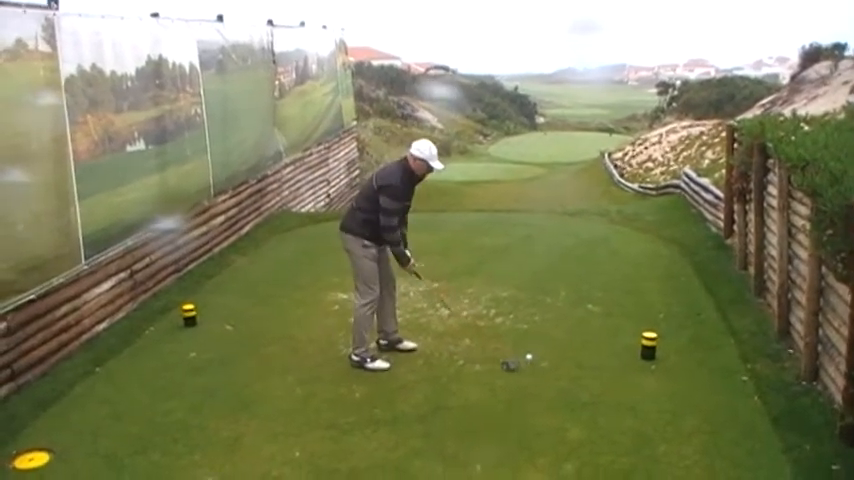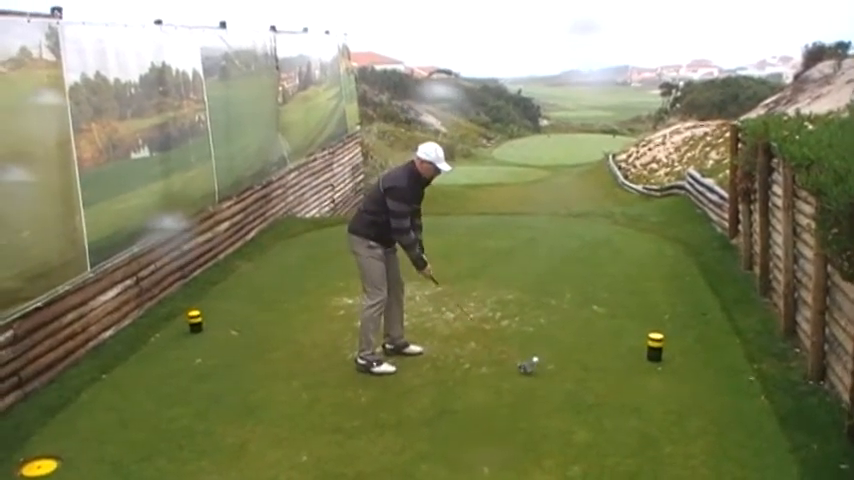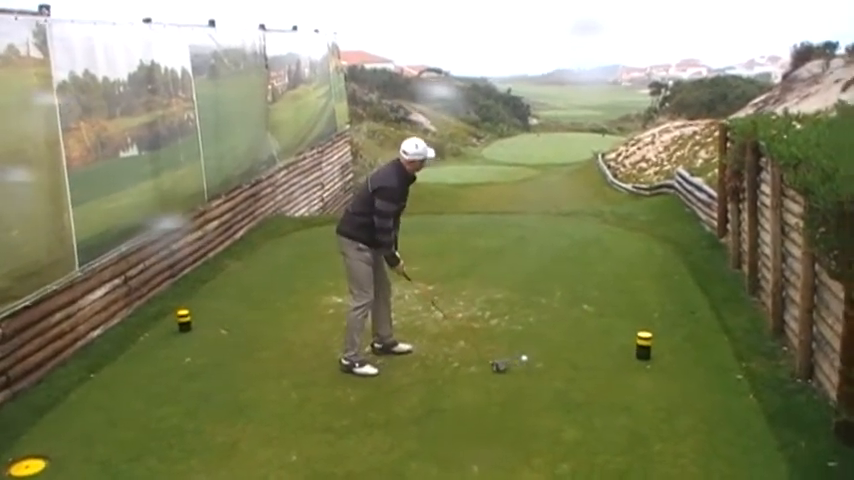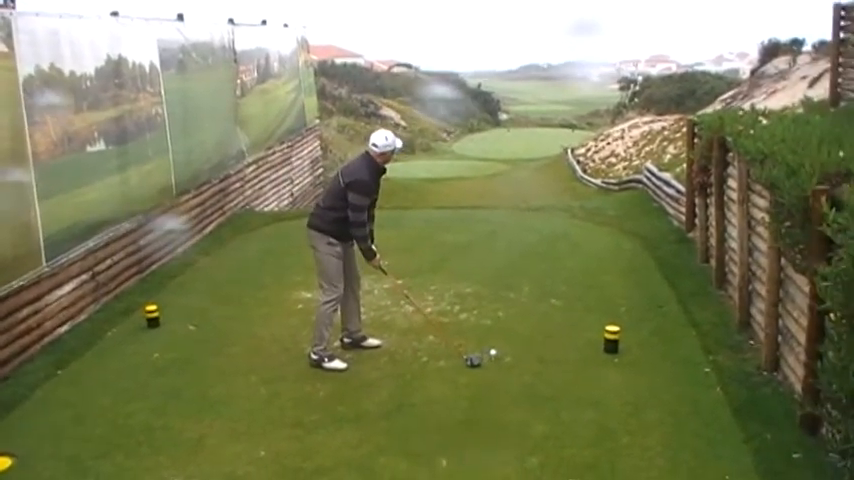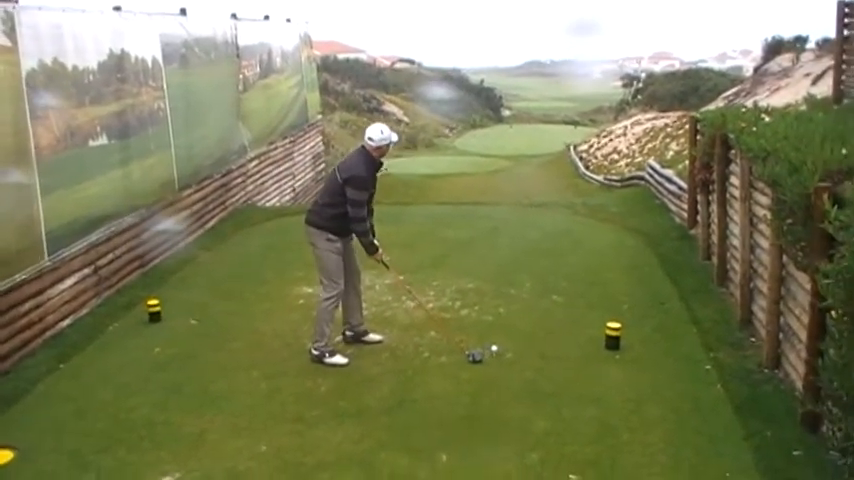
dt=0.4s
person 1, frame 1
left shoulder: (405, 176)
right shoulder: (394, 181)
left elbow: (398, 219)
right elbow: (388, 225)
left wrist: (404, 249)
right wrist: (402, 258)
left hip: (373, 236)
right hip: (358, 236)
left knee: (387, 285)
right knee: (368, 294)
left ankle: (388, 337)
right ankle: (359, 353)
person 1, frame 2
left shoulder: (415, 181)
right shoulder: (400, 184)
left elbow: (414, 220)
right elbow: (401, 229)
left wrist: (422, 255)
right wrist: (420, 262)
left hip: (383, 239)
right hip: (366, 239)
left knee: (395, 289)
right knee: (376, 296)
left ankle: (394, 342)
right ankle: (366, 356)
person 1, frame 3
left shoulder: (398, 176)
right shoulder: (390, 184)
left elbow: (391, 220)
right elbow: (384, 226)
left wrist: (394, 252)
right wrist: (393, 260)
left hip: (369, 239)
right hip: (355, 240)
left knee: (382, 289)
right knee: (363, 298)
left ankle: (383, 341)
right ankle: (350, 358)
person 1, frame 4
left shoulder: (368, 168)
right shoulder: (362, 177)
left elbow: (366, 213)
right elbow: (357, 220)
left wrist: (371, 244)
right wrist: (369, 253)
left hip: (340, 233)
right hip: (325, 234)
left knee: (352, 283)
right knee: (333, 292)
left ankle: (352, 335)
right ankle: (318, 352)
person 1, frame 5
left shoulder: (364, 162)
right shoulder: (358, 172)
left elbow: (364, 208)
right elbow: (358, 216)
left wrist: (374, 239)
right wrist: (372, 248)
left hip: (339, 229)
right hip: (324, 231)
left knee: (352, 278)
right knee: (333, 288)
left ankle: (354, 330)
right ankle: (320, 348)
